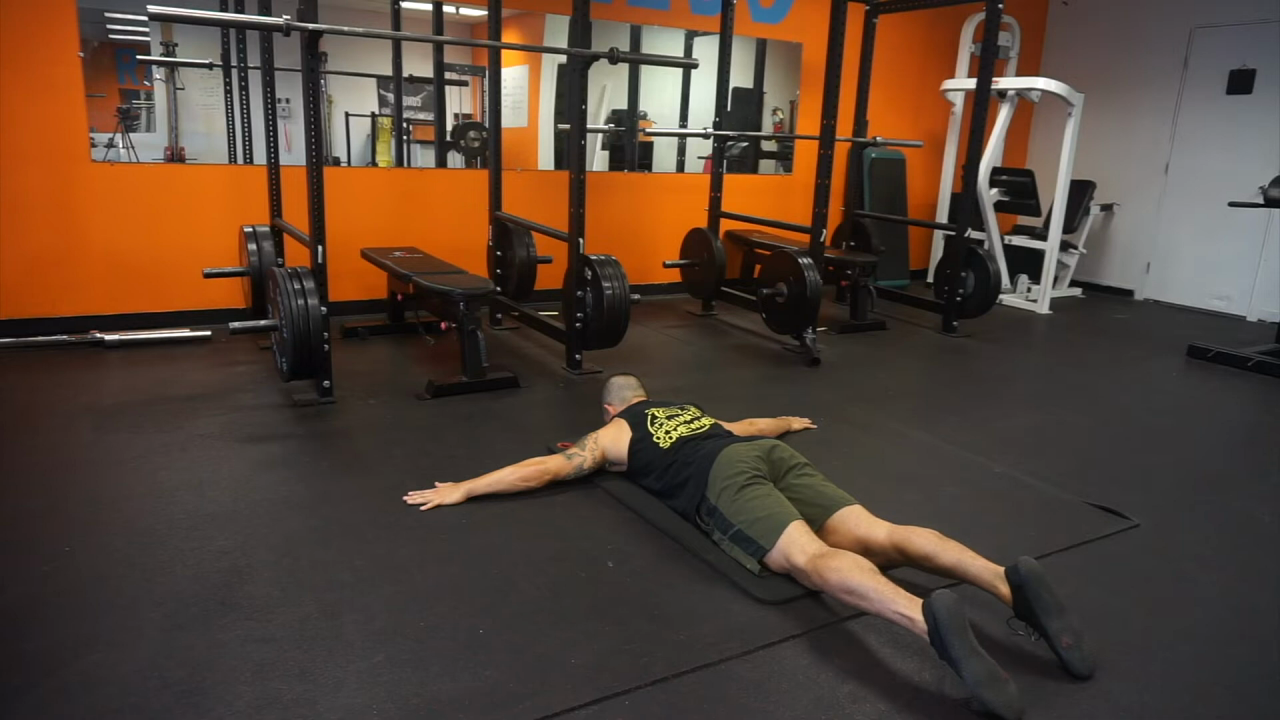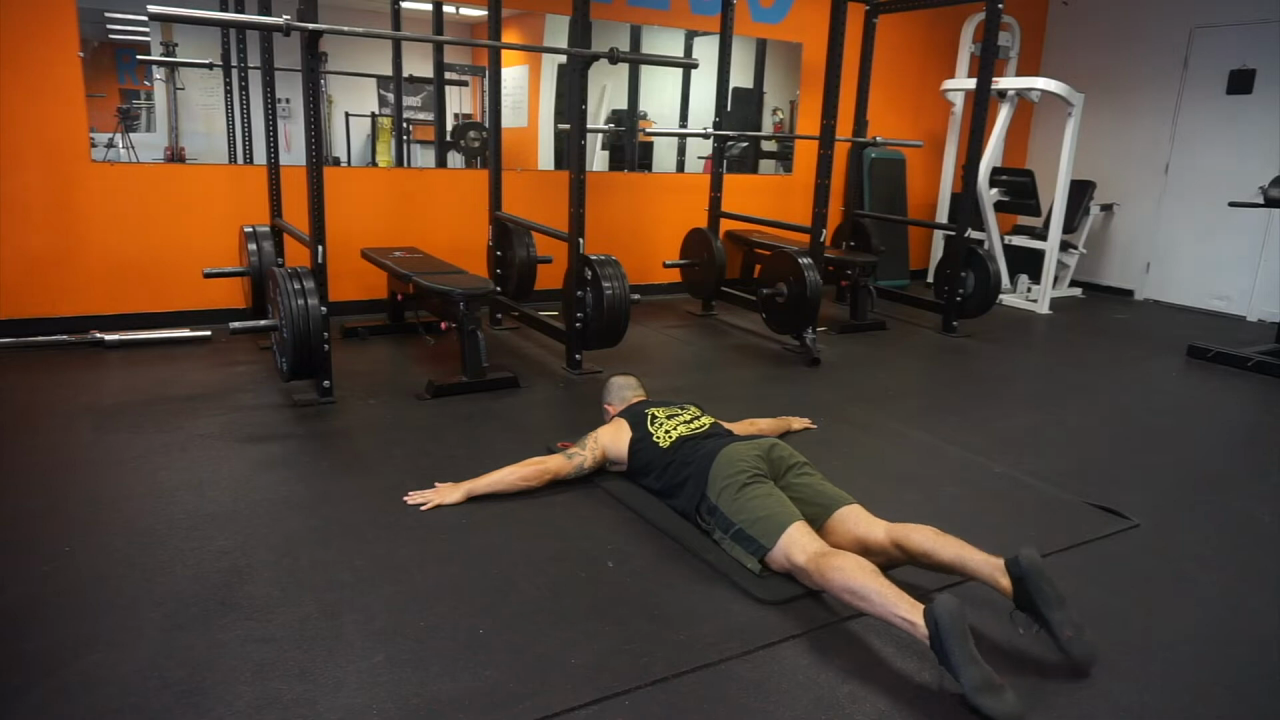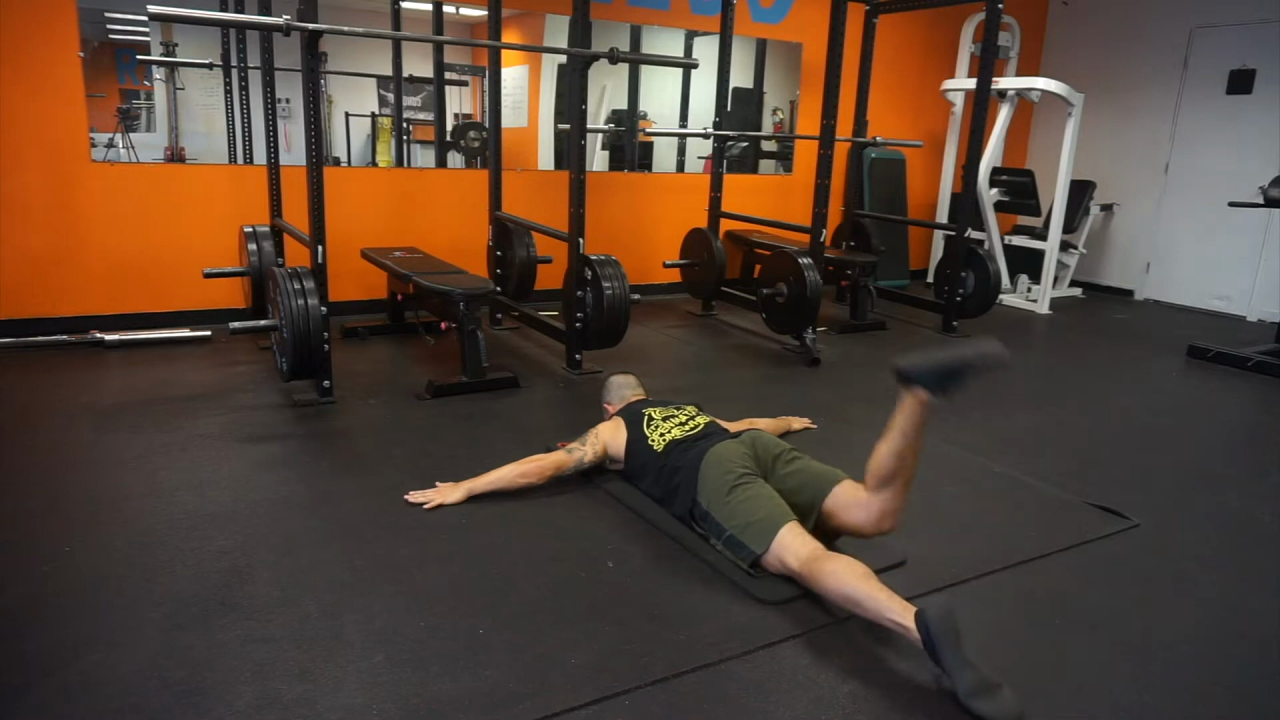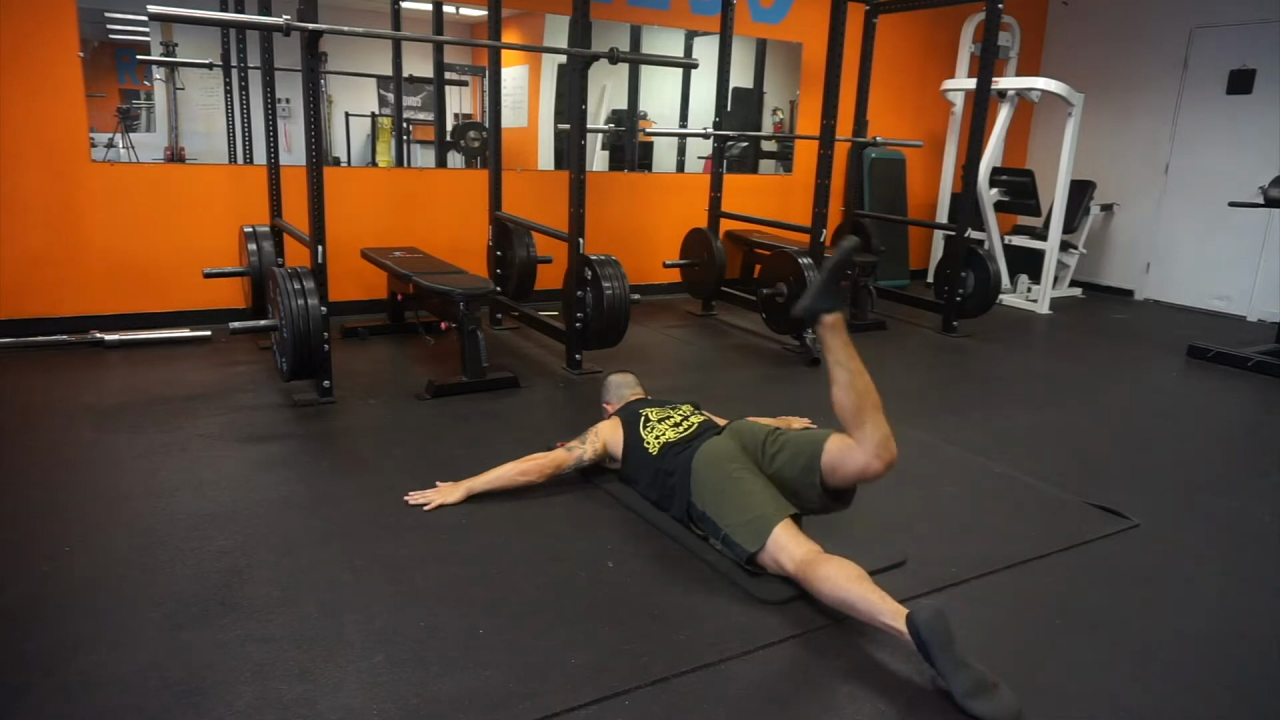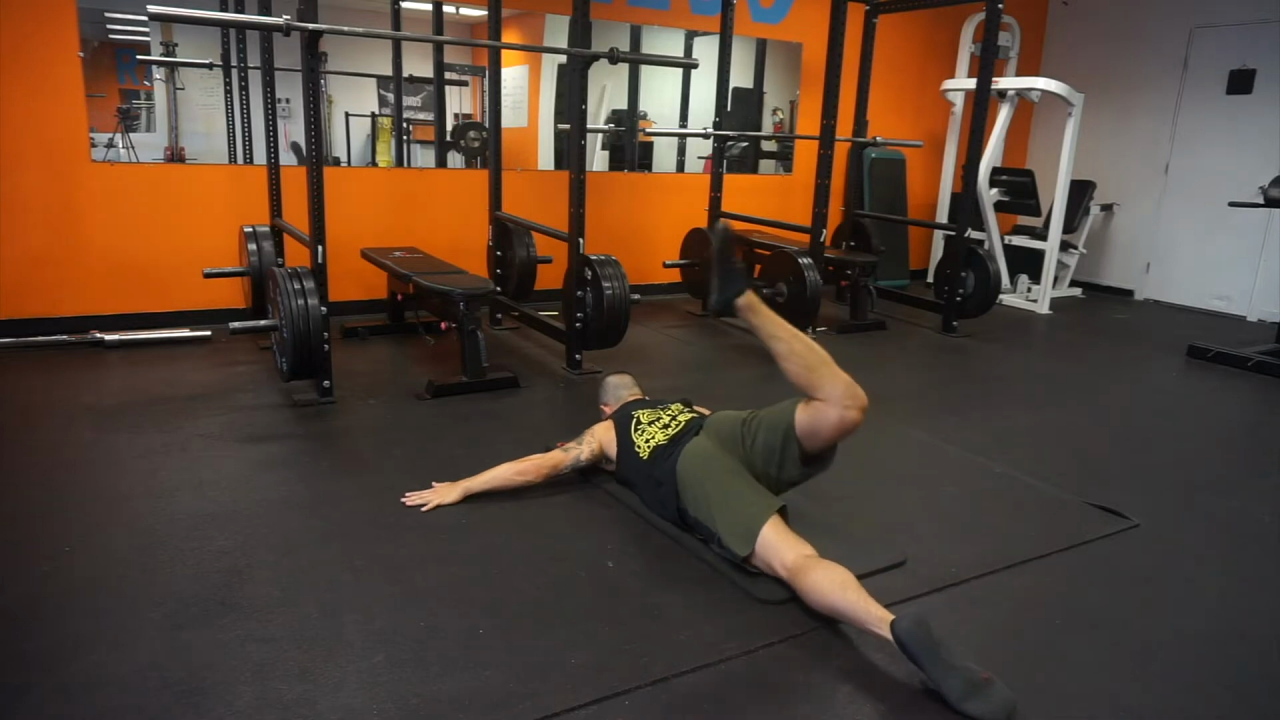
dt=0.4s
person 1, frame 1
left shoulder: (612, 434)
right shoulder: (689, 410)
left elbow: (544, 469)
right elbow: (755, 425)
left wrist: (461, 490)
right wrist: (787, 423)
left hip: (726, 481)
right hip: (772, 455)
left knee: (812, 559)
right knee: (876, 537)
left ankle: (926, 617)
right ankle: (1008, 582)
person 1, frame 2
left shoulder: (612, 432)
right shoulder: (686, 408)
left elbow: (543, 468)
right elbow: (754, 424)
left wrist: (460, 489)
right wrist: (789, 422)
left hip: (726, 478)
right hip: (769, 454)
left knee: (814, 558)
right knee: (876, 537)
left ankle: (927, 622)
right ankle: (1011, 575)
person 1, frame 3
left shoulder: (610, 431)
right shoulder: (683, 409)
left elbow: (542, 466)
right elbow: (751, 423)
left wrist: (462, 489)
right wrist: (786, 424)
left hip: (717, 475)
right hip: (758, 446)
left knee: (806, 558)
right knee: (873, 511)
left ankle: (919, 625)
right ankle: (919, 387)
person 1, frame 4
left shoulder: (608, 432)
right shoulder: (687, 408)
left elbow: (542, 465)
right elbow: (747, 421)
left wrist: (461, 489)
right wrist: (787, 422)
left hip: (709, 473)
right hip: (747, 438)
left knee: (802, 559)
right knee: (873, 453)
left ankle: (912, 626)
right ankle: (828, 317)
person 1, frame 5
left shoulder: (603, 433)
right shoulder: (681, 405)
left elbow: (539, 466)
right elbow: (727, 421)
left wrist: (458, 488)
left hip: (695, 472)
right hip: (729, 431)
left knee: (795, 561)
left ankle: (898, 630)
right ankle: (740, 298)
